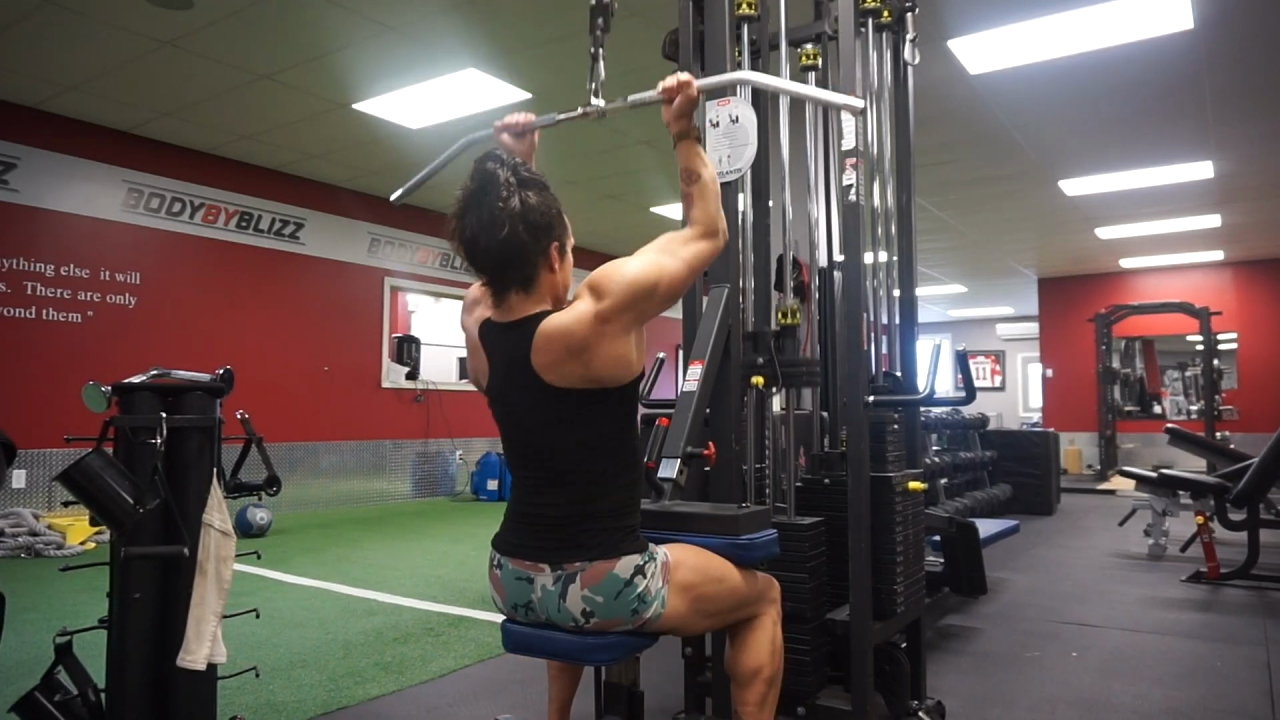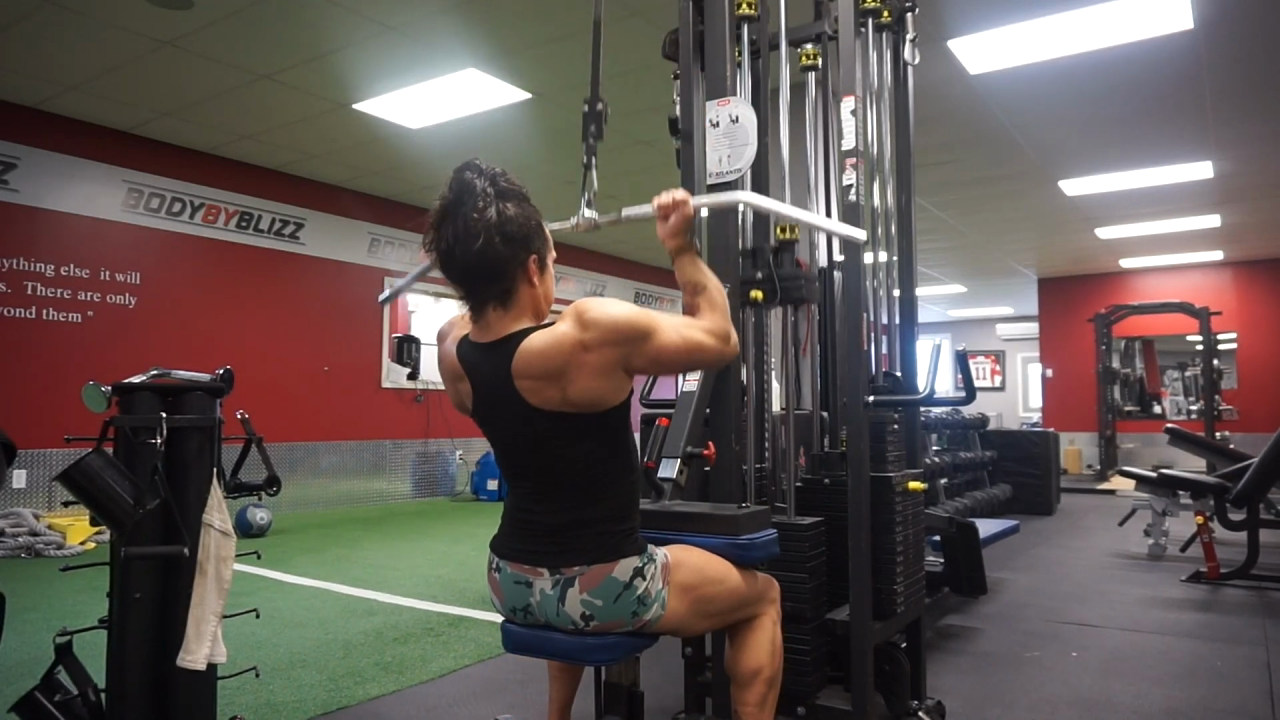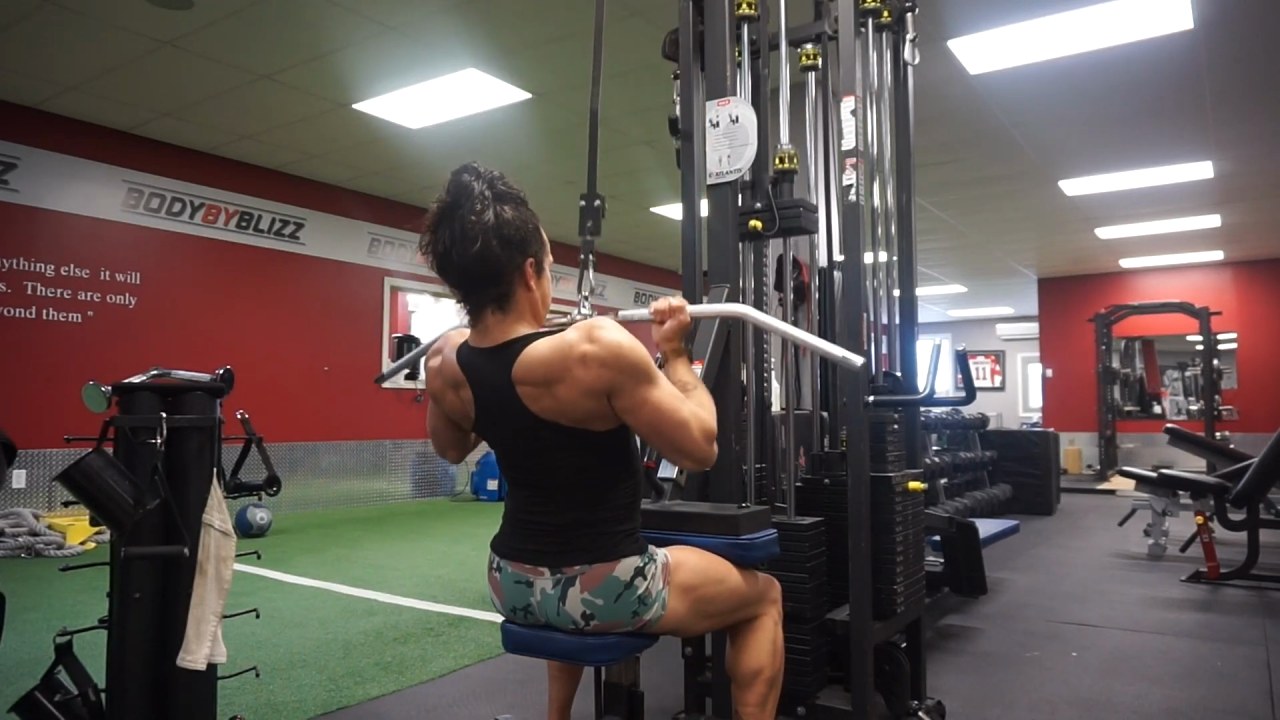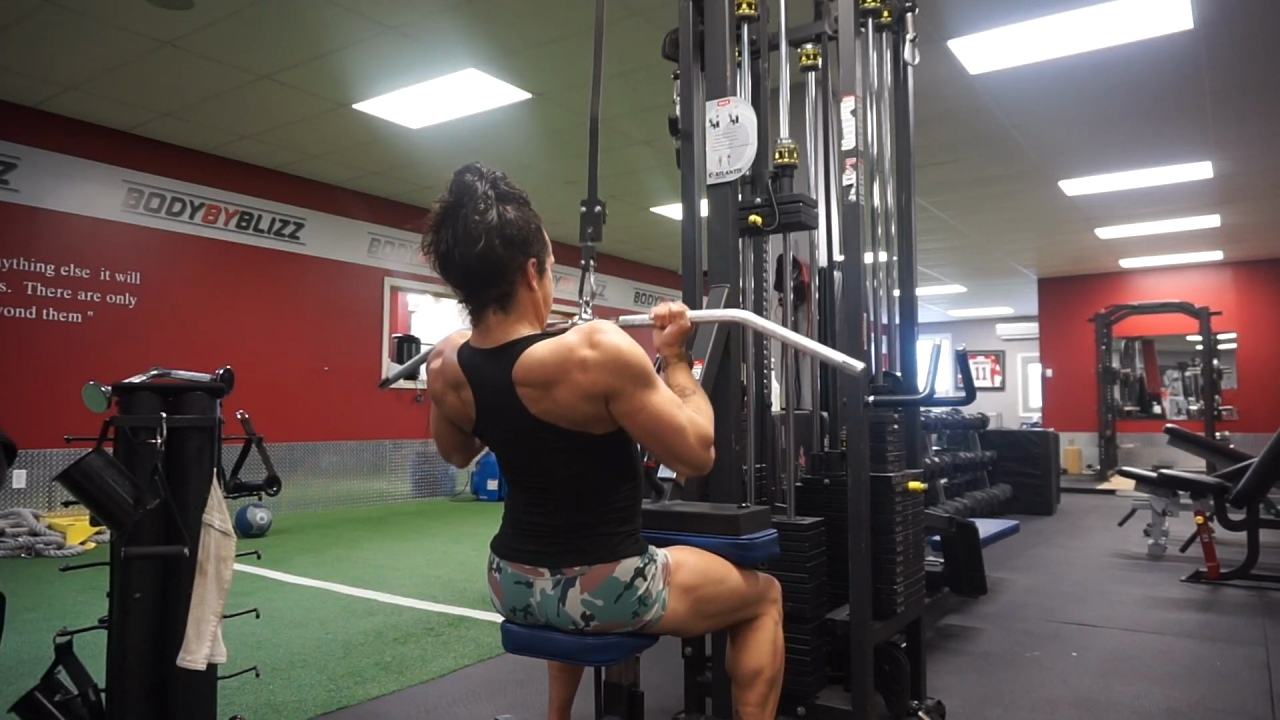
dt=0.3s
person 1, frame 1
left shoulder: (474, 320)
right shoulder: (601, 312)
left elbow: (508, 255)
right elbow: (708, 232)
left wrist: (517, 165)
right wrist: (683, 134)
left hip: (515, 582)
right hip: (602, 584)
right knee: (762, 595)
person 1, frame 2
left shoulder: (452, 348)
right shoulder: (588, 337)
right elbow: (719, 338)
left wrist: (494, 231)
right wrist: (683, 250)
left hip: (512, 585)
right hip: (602, 588)
right knee: (761, 596)
person 1, frame 3
left shoulder: (443, 364)
right shoulder: (593, 350)
right elbow: (702, 447)
right wrist: (674, 353)
left hip: (512, 585)
right hip: (602, 589)
right knee: (763, 596)
person 1, frame 4
left shoulder: (445, 366)
right shoulder: (593, 352)
right elbow: (698, 453)
right wrist: (675, 357)
left hip: (512, 585)
right hip: (603, 591)
right knee: (763, 597)
